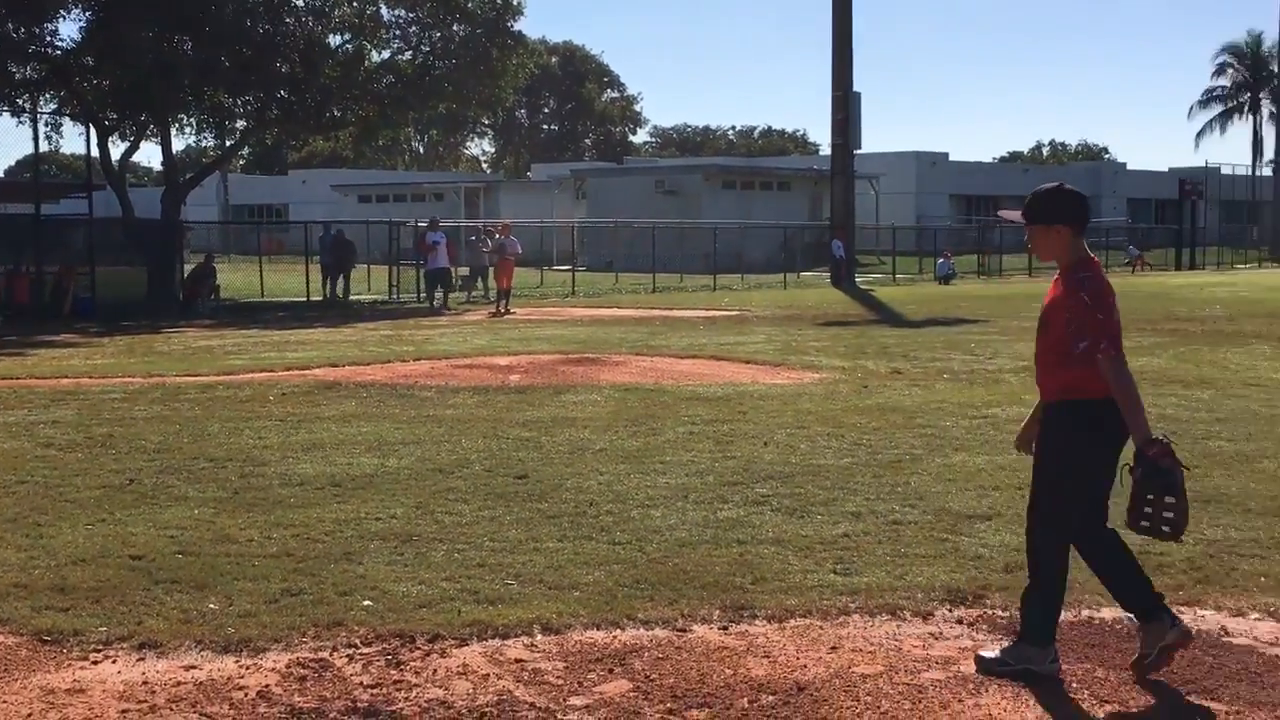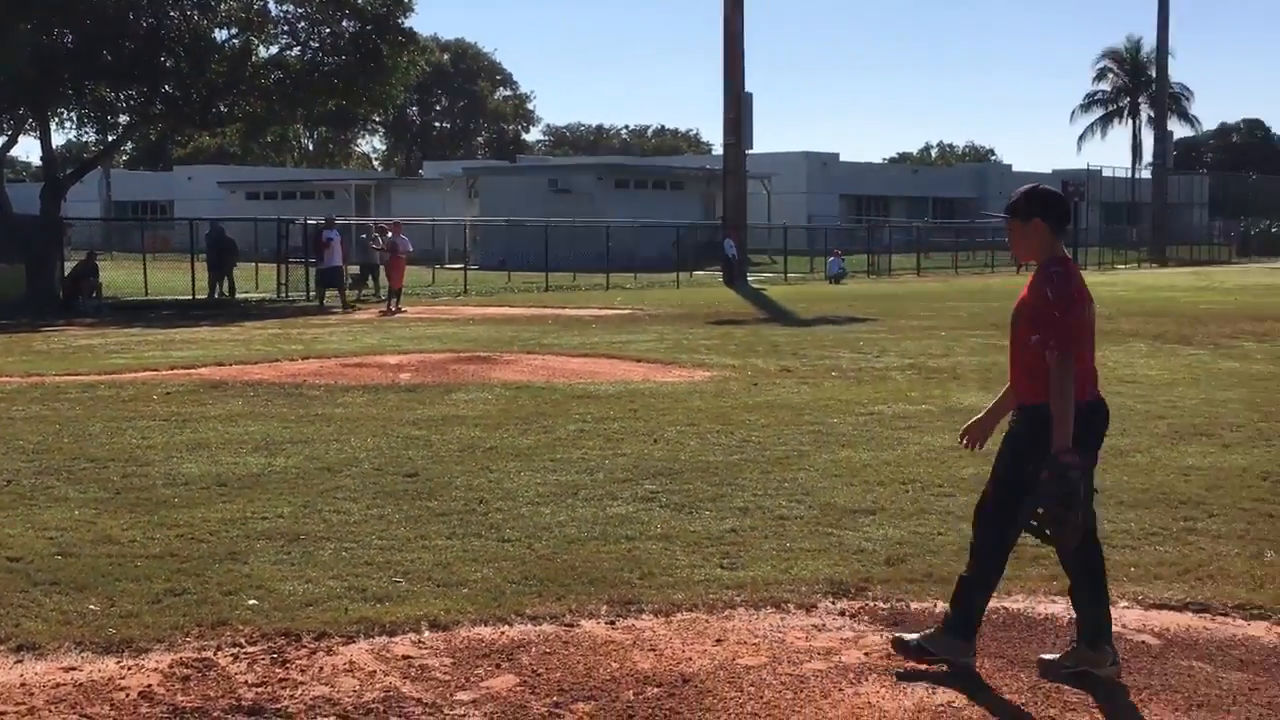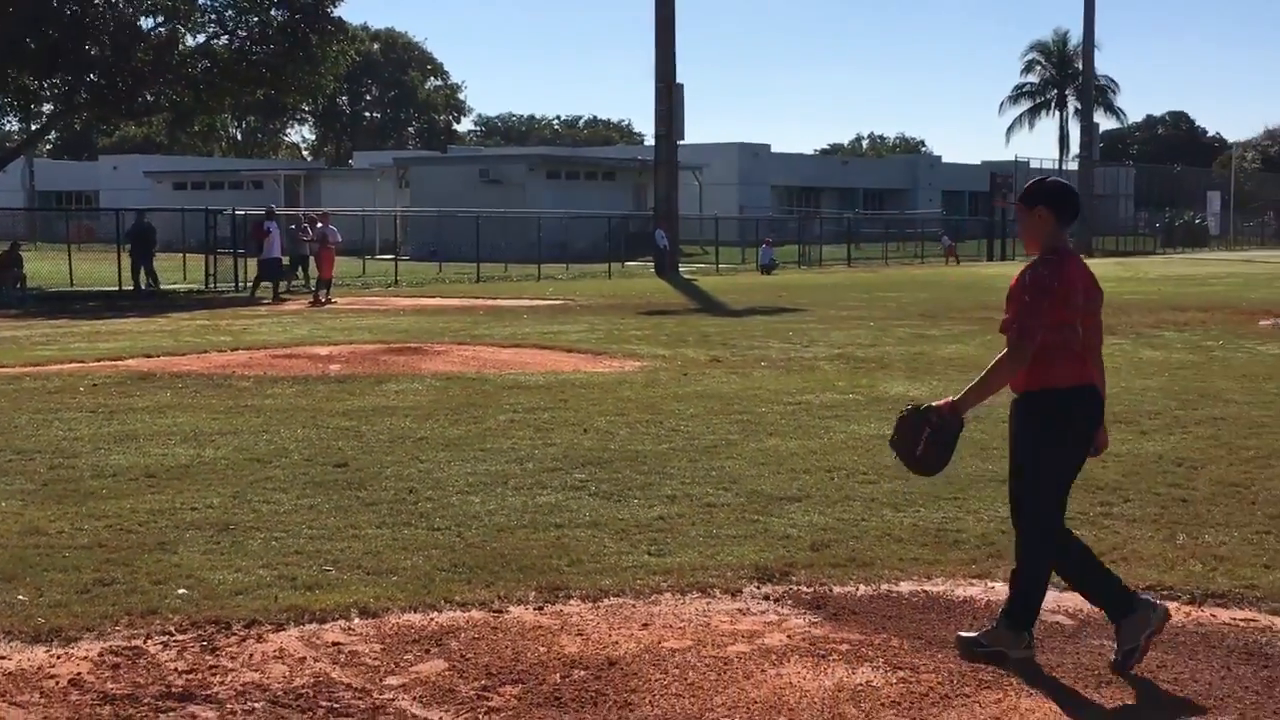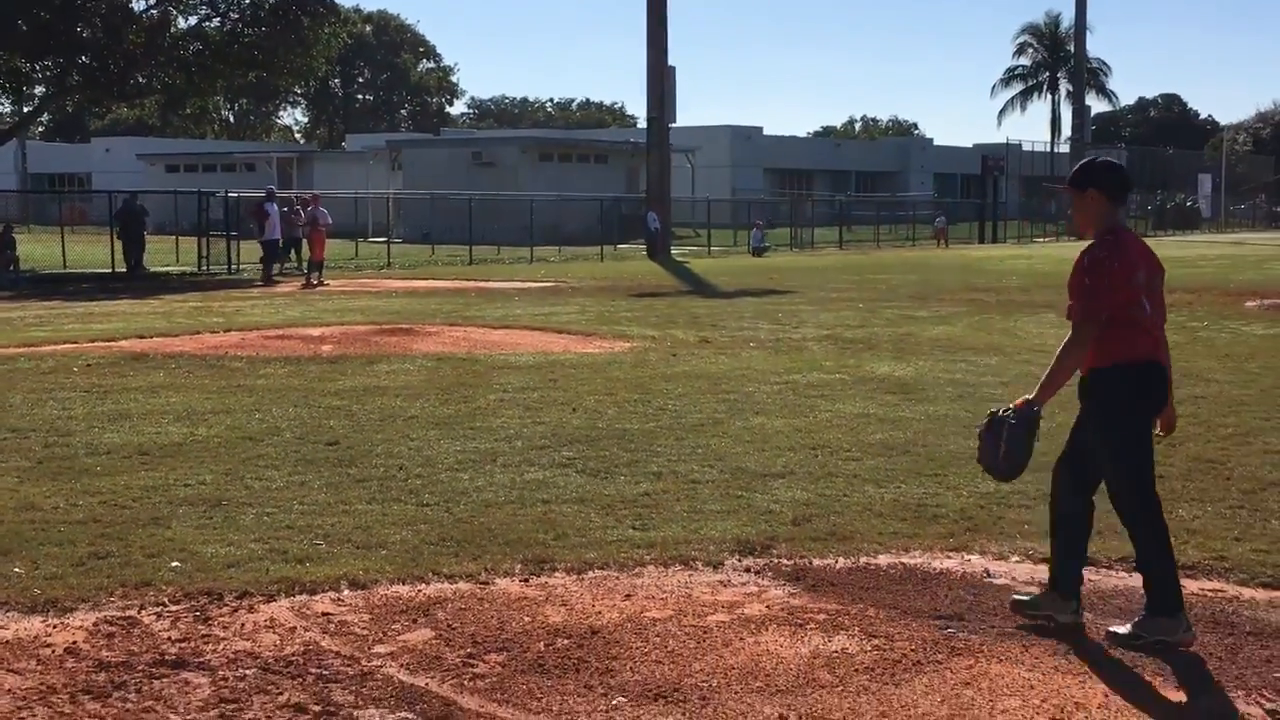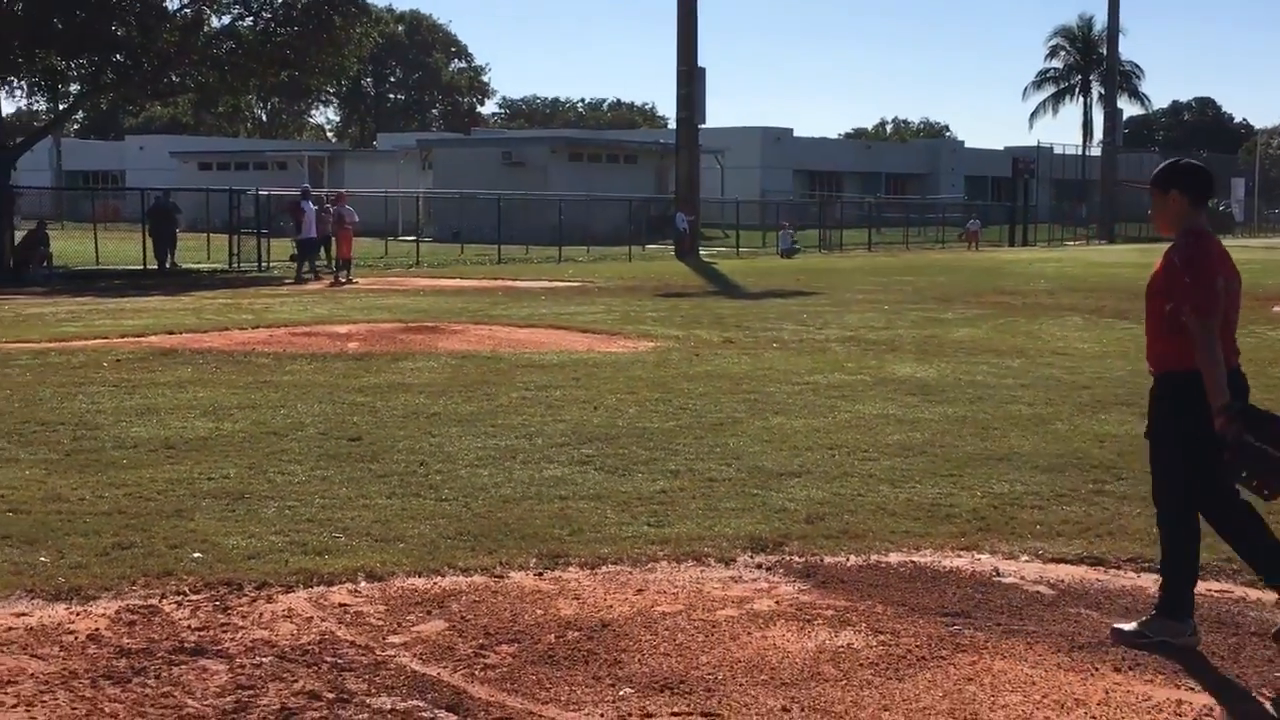
dt=0.3s
person 1, frame 1
left shoulder: (1080, 291)
right shoulder: (1078, 280)
left elbow: (1115, 367)
left wrist: (1143, 439)
right wrist: (1037, 417)
left hip: (1080, 420)
right hip: (1092, 414)
left knee: (1049, 529)
right knee: (1088, 526)
left ankle: (1035, 647)
right ankle: (1158, 621)
person 1, frame 2
left shoulder: (1050, 286)
right shoulder: (1062, 279)
left elbow: (1060, 372)
left wrist: (1061, 449)
right wrist: (990, 416)
left hip: (1050, 424)
right hip: (1075, 418)
left knee: (994, 523)
right knee: (1074, 534)
left ankle: (954, 641)
right ankle: (1097, 647)
person 1, frame 3
left shoulder: (1040, 275)
right shoulder: (1081, 274)
left elbow: (1016, 357)
right elbow: (1091, 350)
left wrist: (962, 403)
right wrist: (1093, 418)
left hip: (1047, 410)
right hip: (1081, 404)
left knee: (1037, 525)
right knee: (1042, 523)
left ankle: (1131, 611)
right ankle: (1013, 629)
person 1, frame 4
left shoulder: (1099, 257)
right shoulder: (1140, 252)
left elbow: (1082, 339)
right elbow: (1154, 327)
left wrist: (1038, 397)
right wrist: (1164, 397)
left hip: (1117, 386)
right hip: (1146, 378)
left knee: (1135, 500)
right knee: (1069, 484)
left ankle: (1166, 617)
right ankle: (1063, 594)
person 1, frame 5
left shoulder: (1184, 257)
right shoulder: (1216, 254)
left elbow: (1200, 333)
left wrist: (1219, 408)
left hip: (1184, 391)
right hip: (1223, 386)
left knee: (1176, 502)
right knee: (1220, 501)
left ankle: (1174, 618)
